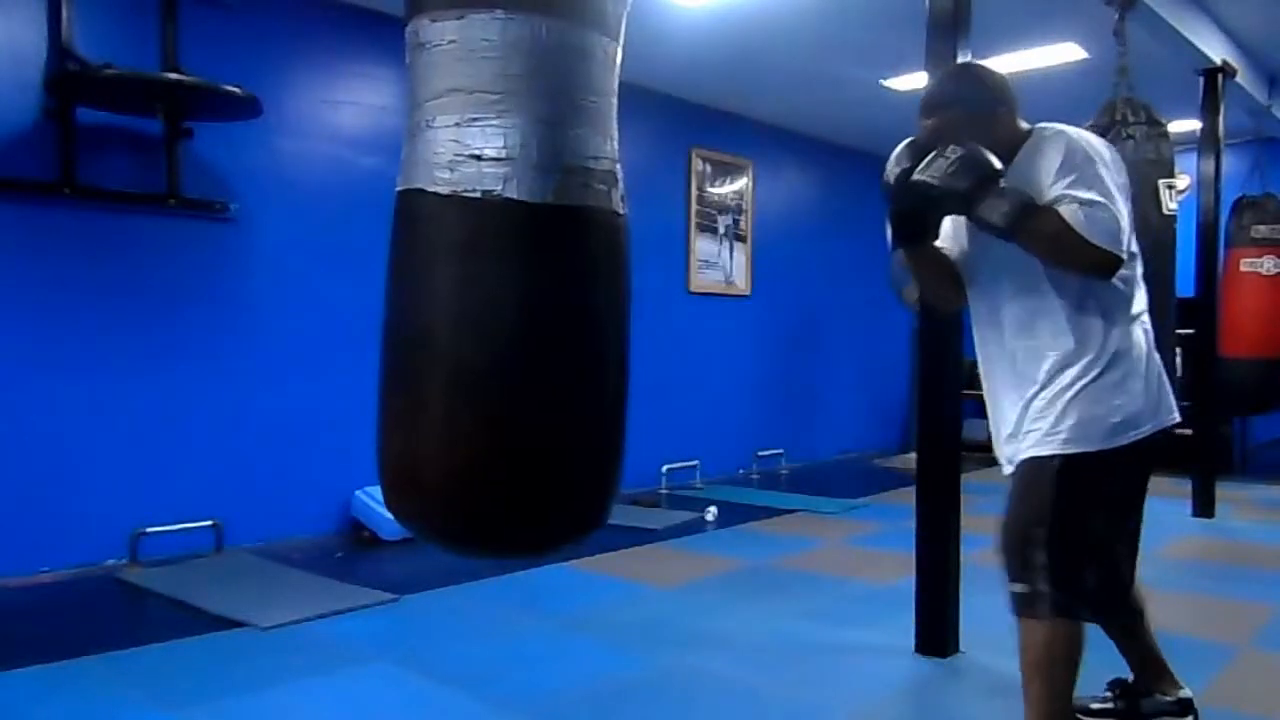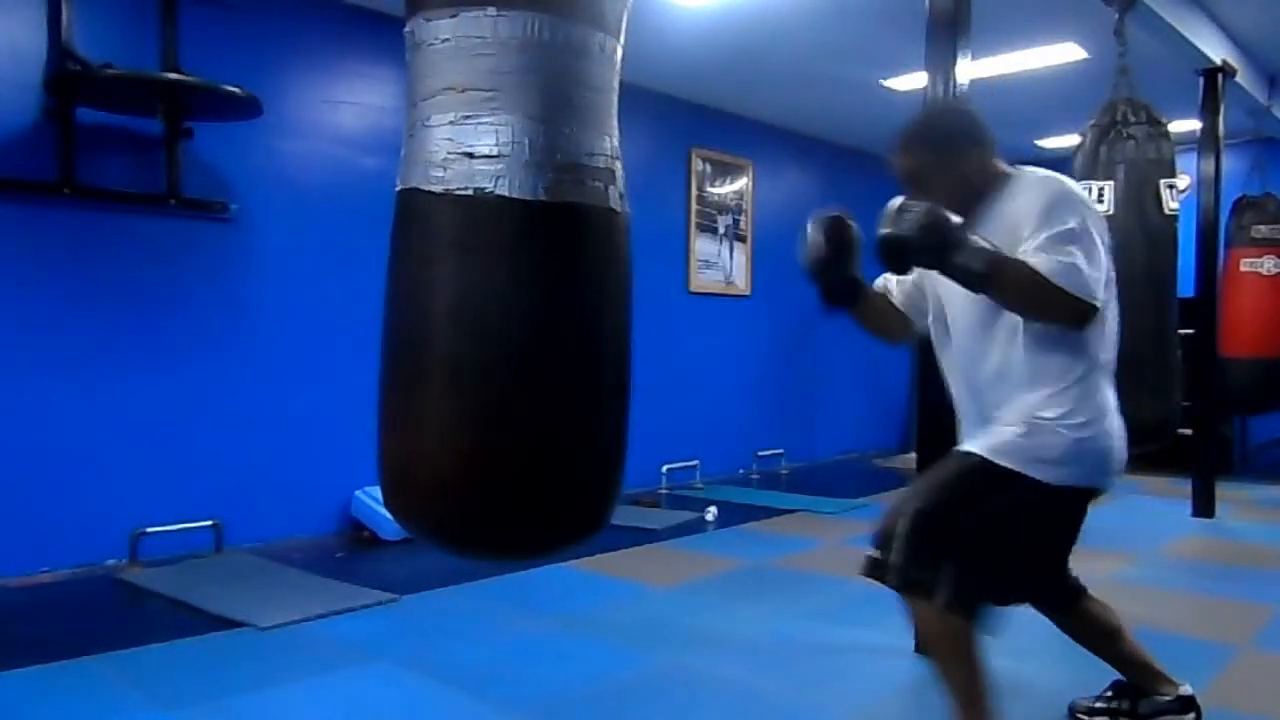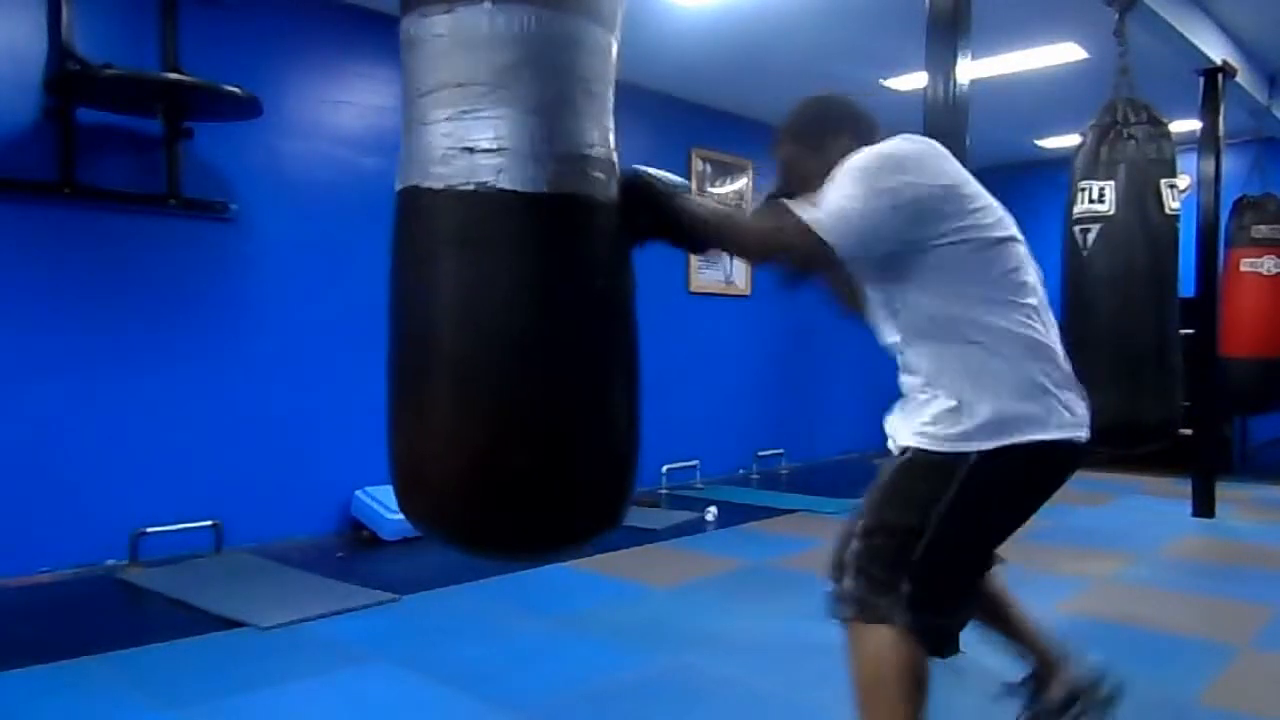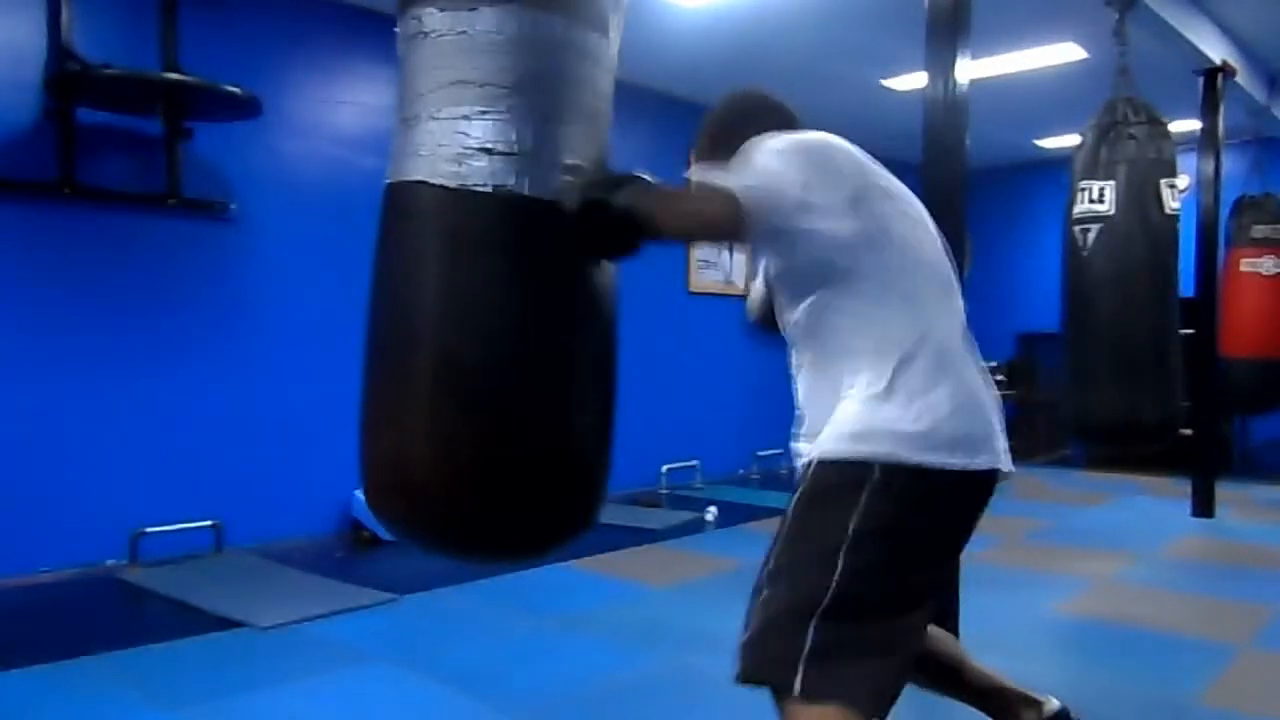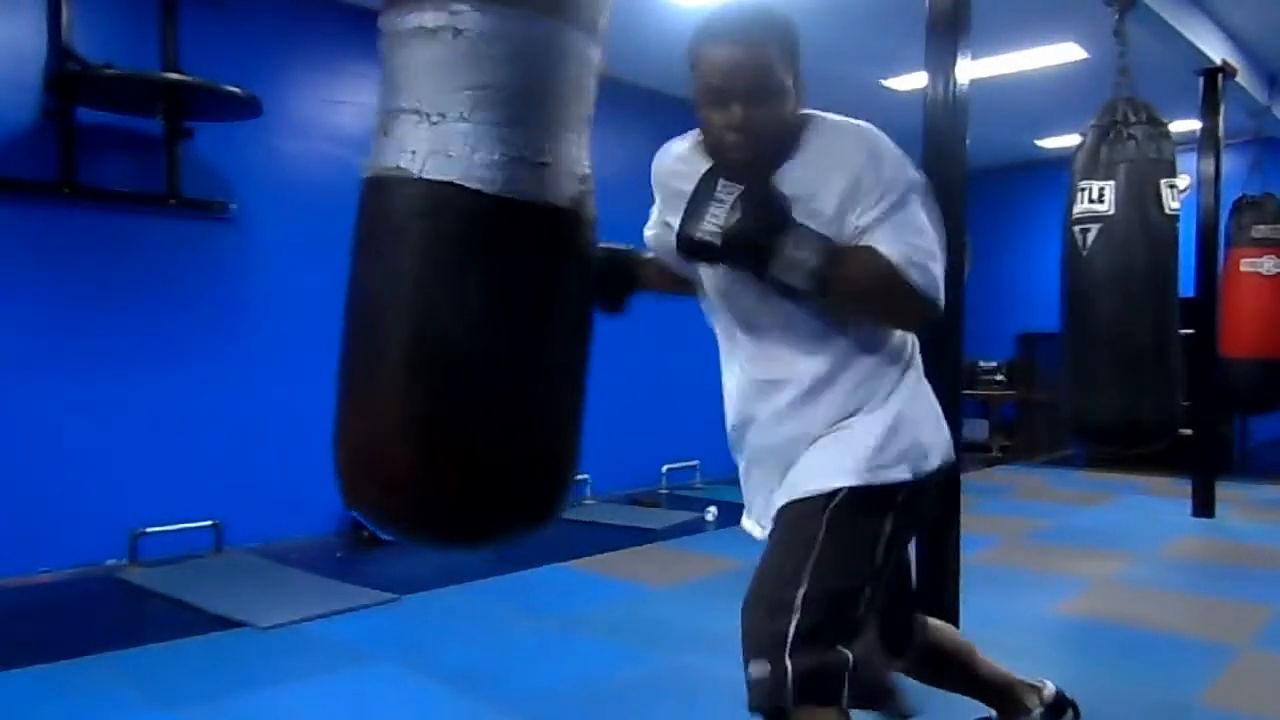
dt=0.7s
person 1, frame 1
left shoulder: (1071, 151)
right shoulder: (971, 182)
left elbow: (1100, 253)
right elbow: (948, 293)
left wrist: (993, 202)
right wrist: (912, 230)
left hip: (1093, 405)
right hip: (1047, 411)
left knee: (1043, 569)
right knee: (1089, 566)
person 1, frame 2
left shoulder: (1049, 197)
right shoulder: (947, 226)
left elbow: (1074, 305)
right elbow: (894, 323)
left wrist: (964, 255)
right wrist: (843, 285)
left hip: (1049, 439)
right hip: (1025, 441)
left knee: (912, 546)
right knee: (1042, 582)
person 1, frame 3
left shoulder: (893, 163)
right shoulder: (911, 188)
left elbow: (803, 245)
right elbow: (874, 300)
left wrist: (674, 213)
left hip: (990, 420)
right hip: (1009, 417)
left knee: (878, 590)
right knee: (932, 568)
person 1, frame 4
left shoulder: (794, 153)
right shoulder: (858, 180)
left elbow: (717, 211)
left wrist: (627, 202)
right wrist: (789, 310)
left hip: (894, 442)
left knee: (808, 661)
right knee: (877, 630)
person 1, frame 5
left shoulder: (857, 154)
right shoulder: (675, 165)
left elbow: (914, 300)
right elbow: (689, 270)
left wrist: (785, 246)
right wrist: (622, 269)
left hip: (862, 445)
right hip: (781, 452)
left knee: (793, 654)
right knee: (876, 624)
